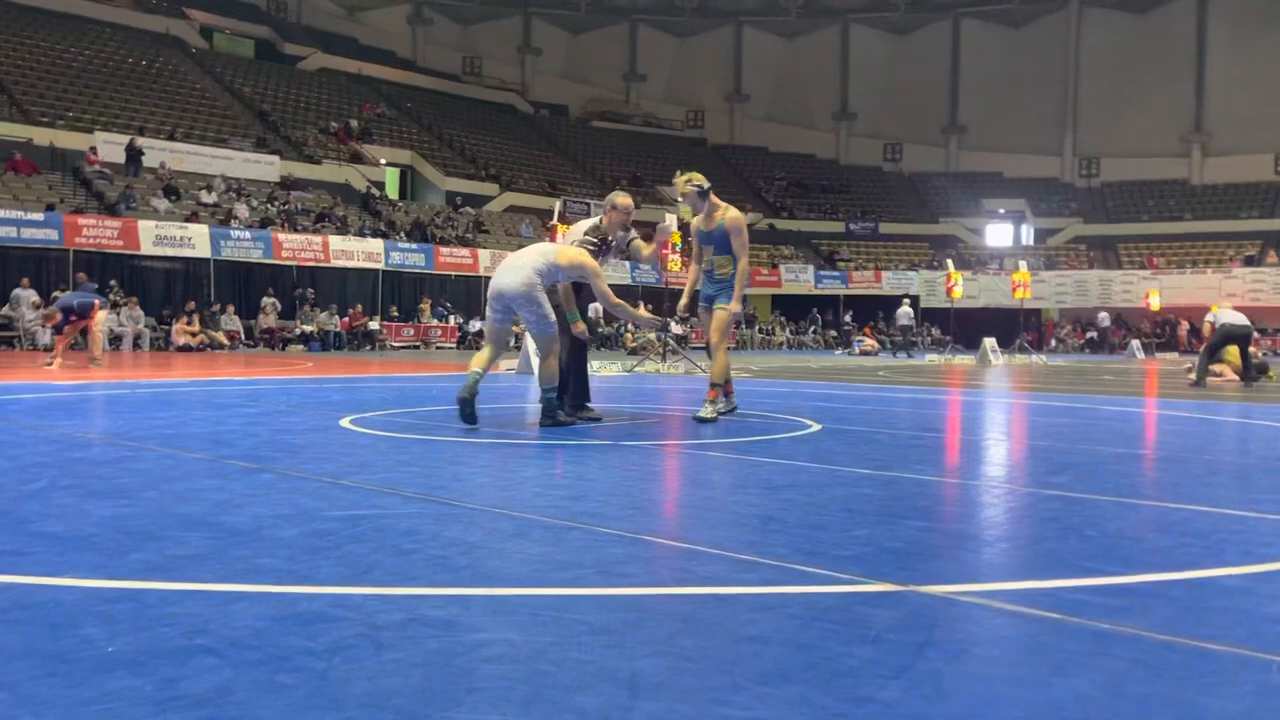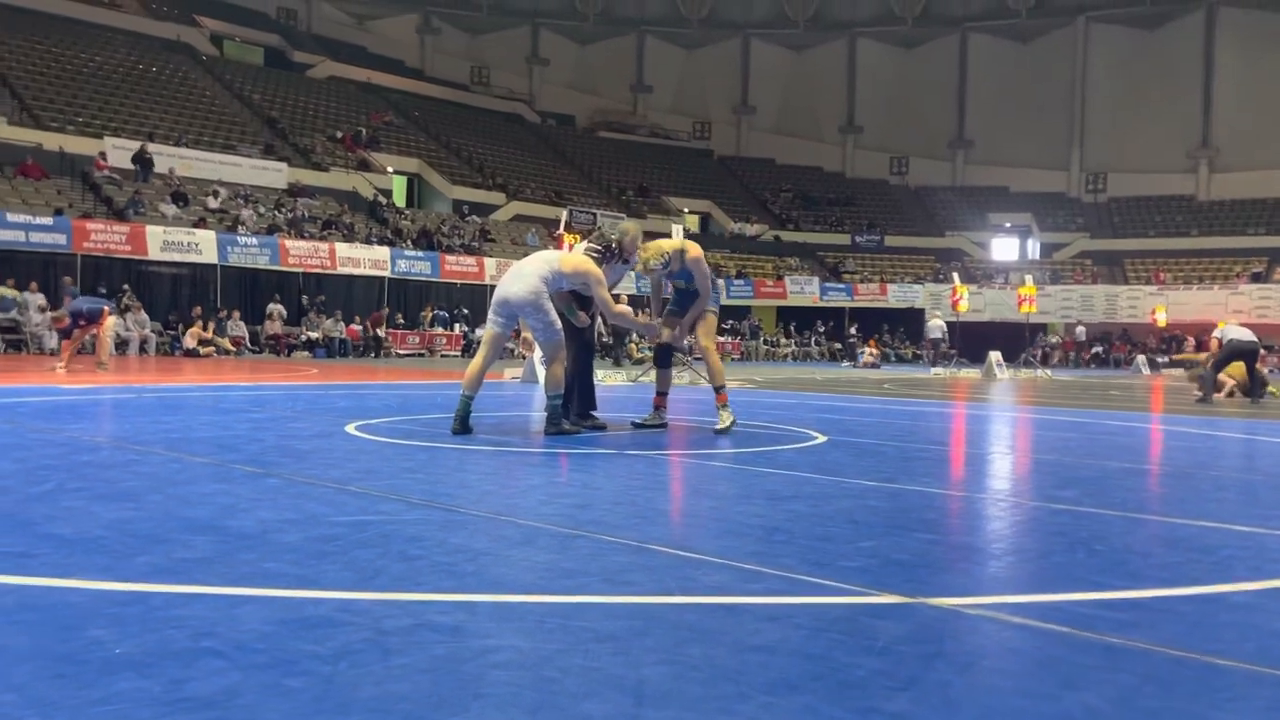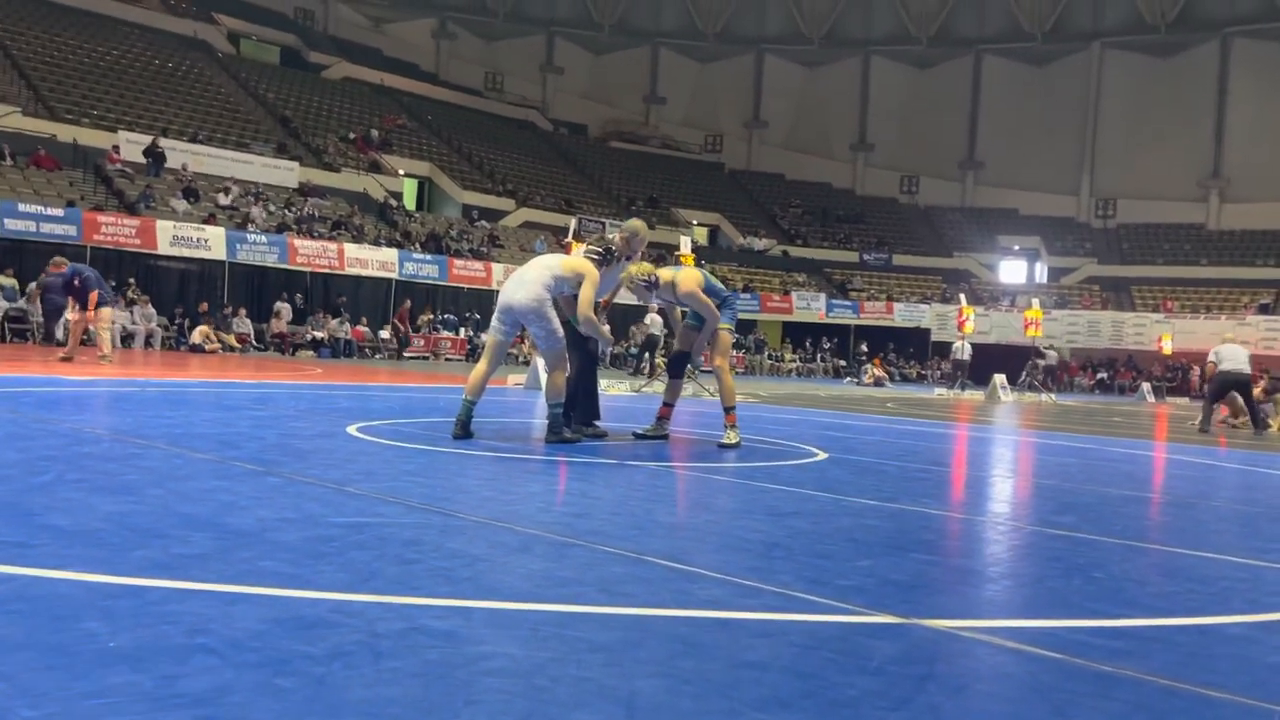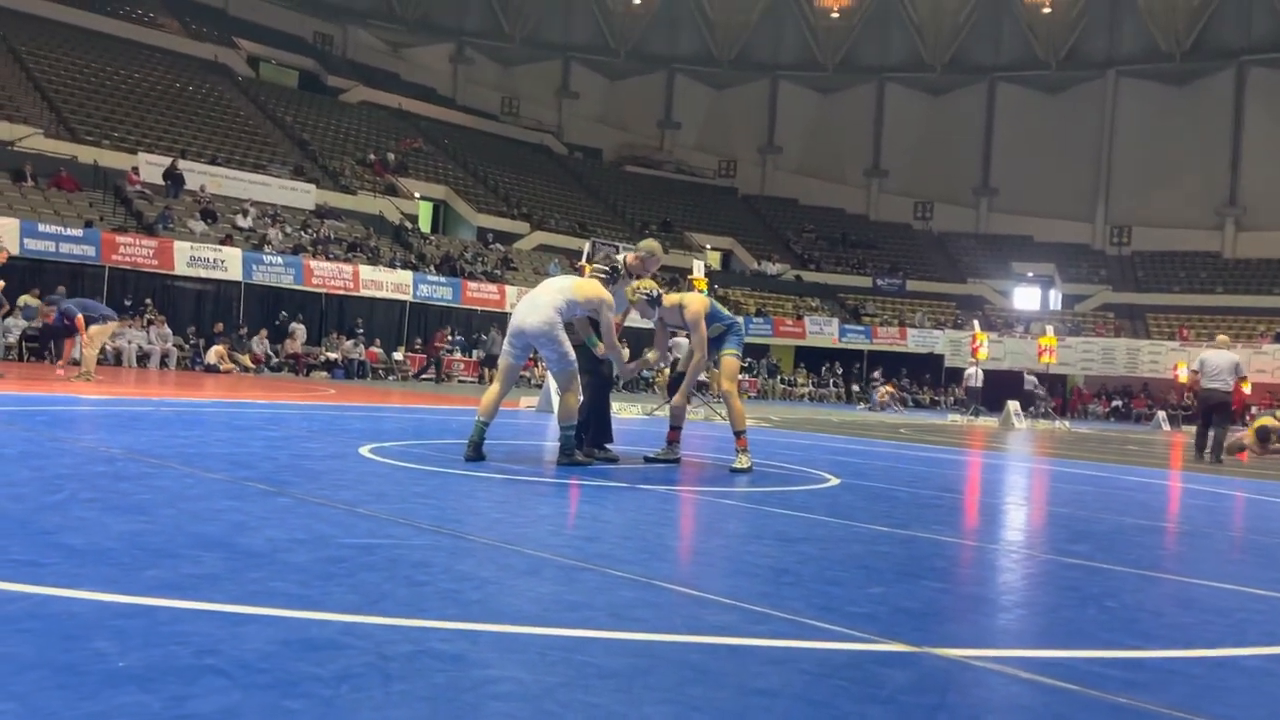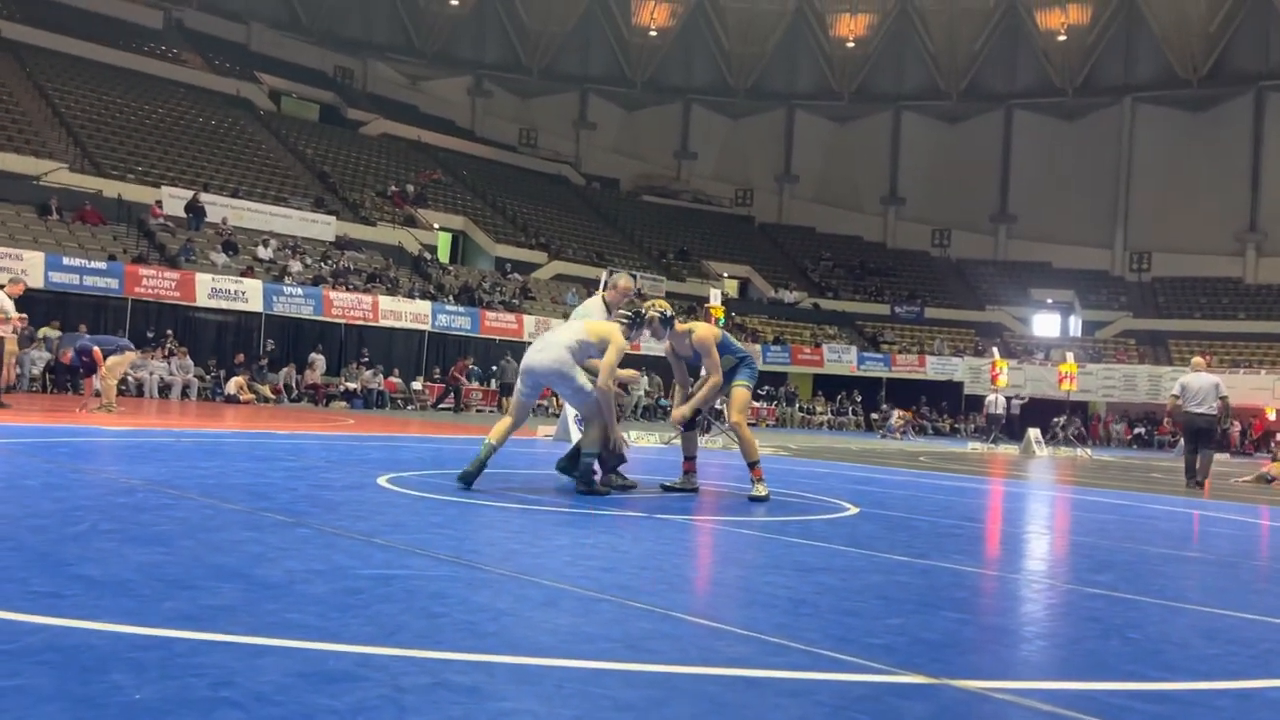
dt=1s
person 1, frame 1
left shoulder: (623, 234)
right shoulder: (583, 233)
left elbow: (645, 257)
left wrist: (659, 242)
right wrist: (574, 318)
left hip: (581, 285)
right hip: (558, 285)
left knee: (578, 340)
right knee: (574, 340)
left ankle: (558, 398)
right ankle: (576, 404)
person 1, frame 2
left shoulder: (631, 257)
right shoulder: (589, 251)
left wrist: (595, 305)
right wrist: (574, 313)
left hip: (587, 298)
right hip: (566, 296)
left knee: (584, 350)
right knee: (580, 350)
left ankle: (563, 406)
right ankle: (580, 411)
person 1, frame 3
left shoulder: (632, 256)
left wrist: (603, 309)
right hip: (568, 302)
left knee: (588, 359)
right knee: (583, 358)
left ankle: (566, 413)
right ankle: (583, 420)
person 1, frame 4
left shoulder: (641, 275)
right shoulder: (608, 270)
left wrist: (616, 327)
right wrist: (594, 344)
left hip: (600, 326)
left knee: (604, 381)
right knee: (597, 380)
left ankle: (579, 436)
right ankle: (593, 442)
person 1, frame 5
left shoulder: (614, 310)
right shoulder: (594, 313)
right wrist: (617, 374)
left hip: (586, 366)
left ankle: (571, 462)
right ankle: (610, 471)
person 2, frame 1
left shoulder: (732, 218)
right shoulder: (696, 223)
left elbow: (743, 260)
left wrist: (737, 299)
right wrist: (686, 296)
left hip: (728, 287)
right hip: (707, 288)
left knee: (716, 343)
right knee: (713, 347)
left ankle: (712, 404)
right ankle: (728, 399)
person 2, frame 2
left shoulder: (691, 255)
right shoulder: (650, 257)
left elbow: (705, 293)
right elbow: (656, 288)
left wrist: (683, 325)
right wrist: (655, 319)
left hip: (703, 295)
right hip: (680, 295)
left knee: (705, 346)
right knee: (662, 348)
left ankle: (724, 410)
right ankle: (659, 412)
person 2, frame 3
left shoulder: (684, 288)
right shoulder: (656, 285)
left elbow: (714, 316)
right elbow: (672, 308)
left wrist: (700, 345)
right wrist: (680, 338)
left hip: (722, 307)
right hip: (700, 308)
left knee: (718, 364)
right knee: (675, 362)
left ankle: (732, 429)
right ankle: (662, 424)
person 2, frame 4
left shoulder: (690, 308)
right shoulder: (660, 315)
left elbow: (700, 356)
right elbow: (659, 353)
left wrist: (683, 394)
right wrist: (636, 365)
left hip: (729, 332)
right hip: (707, 335)
left knee: (726, 389)
right knee: (675, 384)
left ankle: (743, 453)
right ankle: (672, 447)
person 2, frame 5
left shoulder: (699, 335)
right shoulder: (670, 348)
left elbow: (716, 379)
right elbow: (682, 383)
left wrist: (689, 407)
right wrist: (676, 410)
left hip: (742, 366)
right hip: (719, 371)
left knee: (736, 421)
right knee: (685, 418)
left ankle: (759, 481)
right ankle: (689, 477)
person 3, frame 1
left shoulder: (560, 251)
right shoulder: (588, 262)
right elbow: (612, 304)
right wrist: (640, 317)
left hip: (499, 279)
right hip: (522, 284)
left knee: (493, 347)
right knee: (550, 349)
left ankle: (469, 390)
right ankle: (549, 413)
person 3, frame 2
left shoulder: (564, 258)
right shoulder: (592, 270)
right elbow: (613, 314)
right wrist: (642, 325)
left hip: (505, 286)
right hip: (529, 292)
left knee: (485, 355)
right knee: (556, 357)
left ankle: (461, 418)
right ankle: (554, 421)
person 3, frame 3
left shoulder: (564, 261)
right shoulder: (591, 272)
right elbow: (585, 317)
right wrist: (604, 337)
left hip: (508, 292)
right hip: (533, 298)
left knee: (488, 362)
right knee: (558, 365)
left ankle: (462, 423)
right ankle: (555, 429)
person 3, frame 4
left shoulder: (568, 280)
right shoulder: (604, 296)
right elbow: (611, 344)
left wrist: (595, 346)
right wrist: (625, 366)
left hip: (519, 315)
right hip: (544, 322)
left knee: (501, 384)
right knee: (570, 387)
left ankle: (474, 444)
right ankle: (567, 451)
person 3, frame 5
left shoulder: (596, 327)
right shoulder: (618, 339)
right elbow: (603, 385)
right wrist: (613, 426)
left hip: (532, 357)
right hip: (556, 362)
left knee: (513, 419)
right knee: (596, 416)
left ankle: (477, 464)
right ankle: (586, 480)
